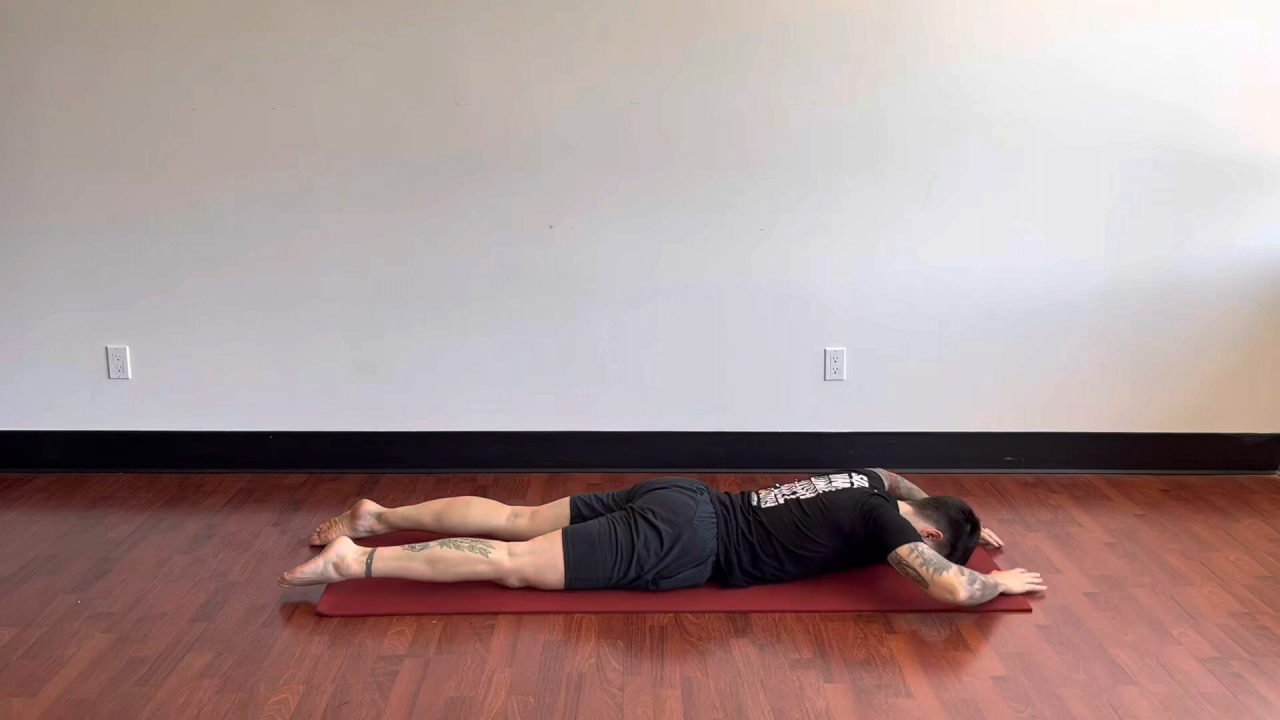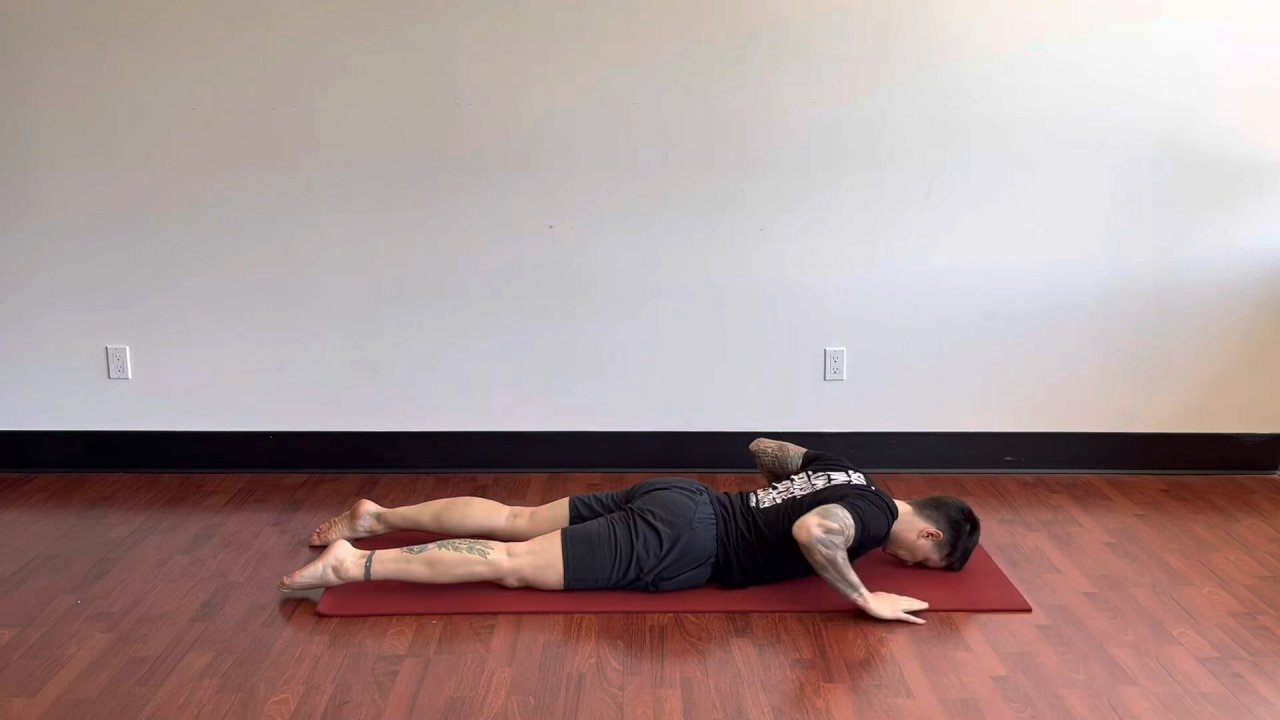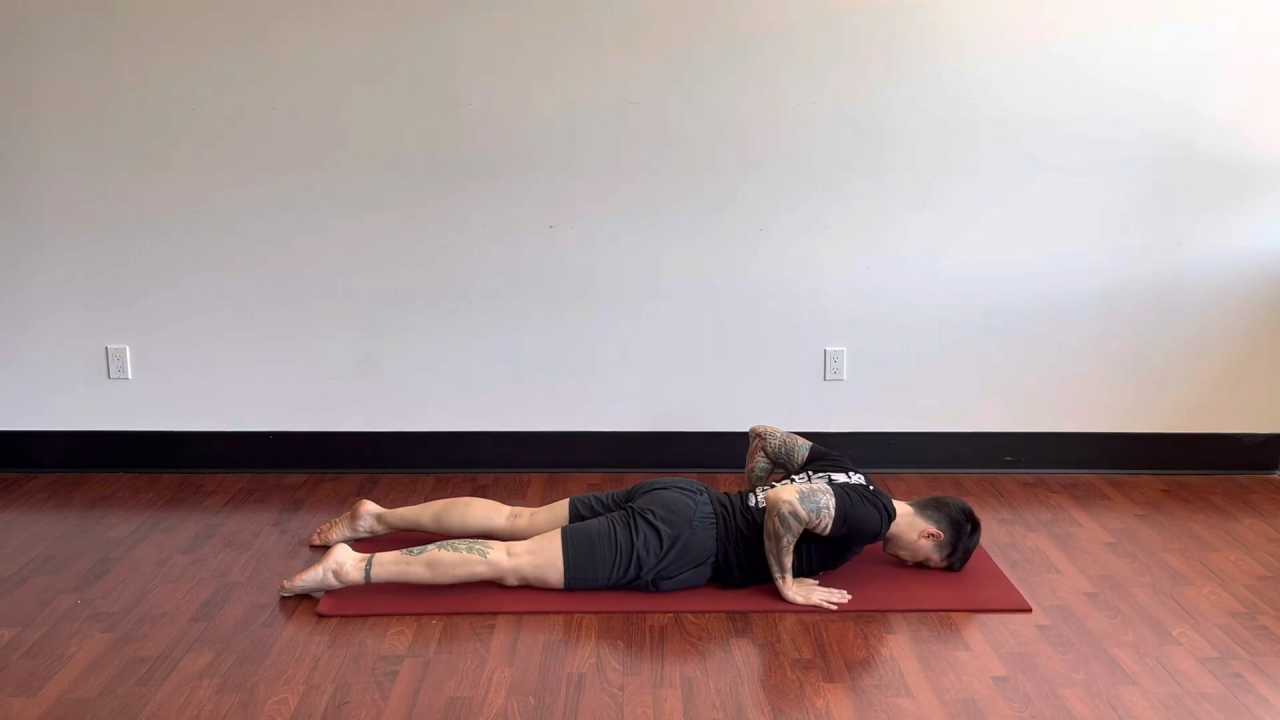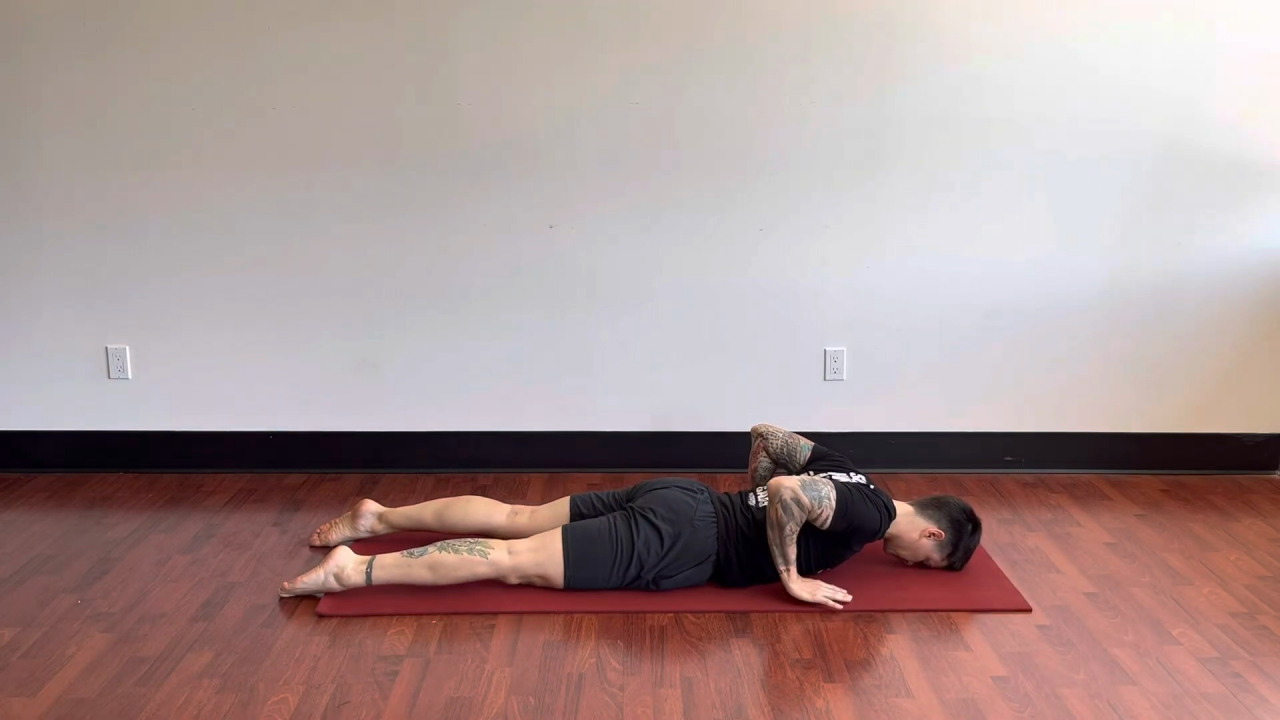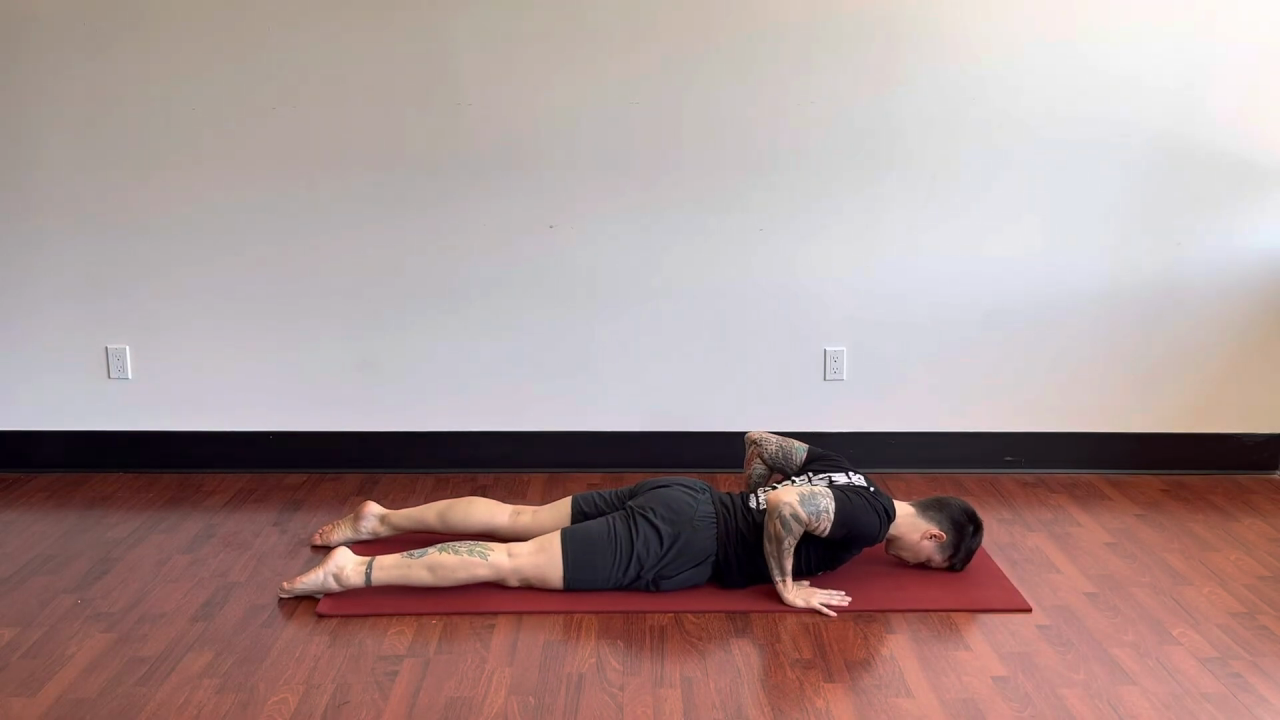
dt=0.5s
person 1, frame 1
left shoulder: (865, 483)
right shoulder: (881, 518)
right elbow: (952, 587)
left wrist: (962, 522)
right wrist: (1003, 581)
left hip: (680, 501)
right hip: (682, 543)
left knee: (514, 523)
right knee: (516, 565)
left ankle: (378, 515)
right ankle: (357, 561)
person 1, frame 2
left shoulder: (845, 470)
right shoulder: (873, 515)
left elbow: (763, 446)
right elbow: (808, 530)
right wrist: (860, 595)
left hip: (676, 500)
right hip: (676, 543)
left knee: (514, 521)
right knee: (511, 566)
left ankle: (375, 515)
right ankle: (351, 563)
person 1, frame 3
left shoulder: (844, 472)
right shoulder: (868, 515)
left elbow: (763, 434)
right elbow: (786, 503)
right wrist: (784, 582)
left hip: (675, 499)
right hip: (676, 543)
left knee: (514, 522)
right knee: (513, 564)
left ankle: (376, 517)
right ankle: (353, 567)
person 1, frame 4
left shoulder: (847, 472)
right shoulder: (868, 513)
left elbow: (765, 435)
right elbow: (786, 489)
right wrist: (791, 576)
left hip: (676, 498)
right hip: (678, 540)
left knee: (516, 520)
right knee: (515, 563)
left ankle: (377, 517)
right ankle: (352, 571)
person 1, frame 5
left shoulder: (845, 472)
right shoulder: (870, 517)
left elbow: (758, 439)
right elbow: (786, 506)
right wrist: (784, 584)
left hip: (677, 499)
right hip: (677, 544)
left knee: (517, 521)
right knee: (514, 565)
left ankle: (379, 518)
right ankle: (354, 571)
